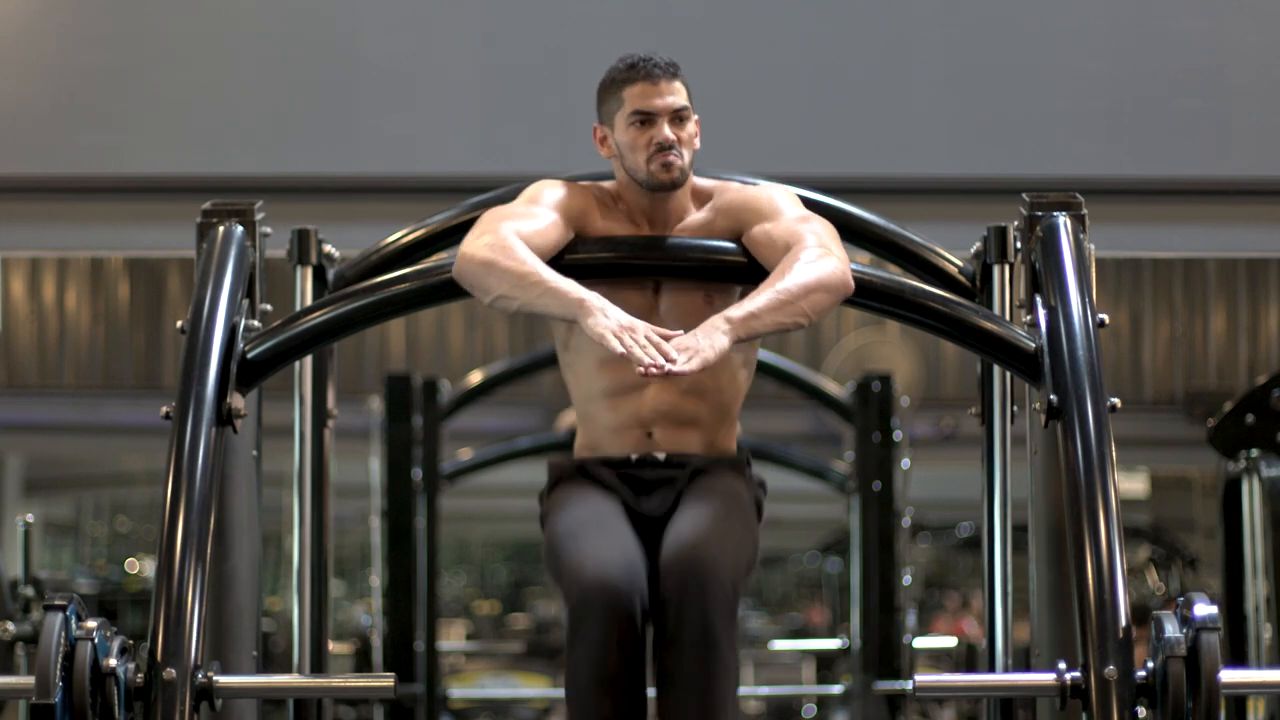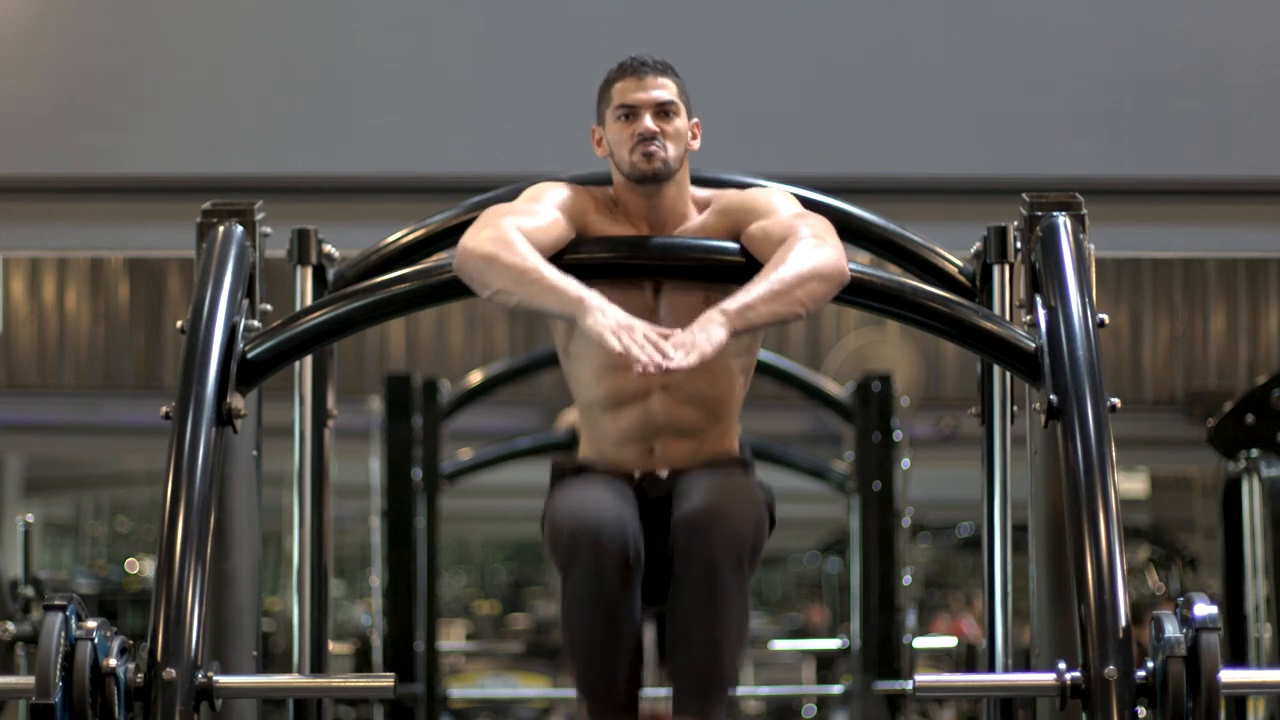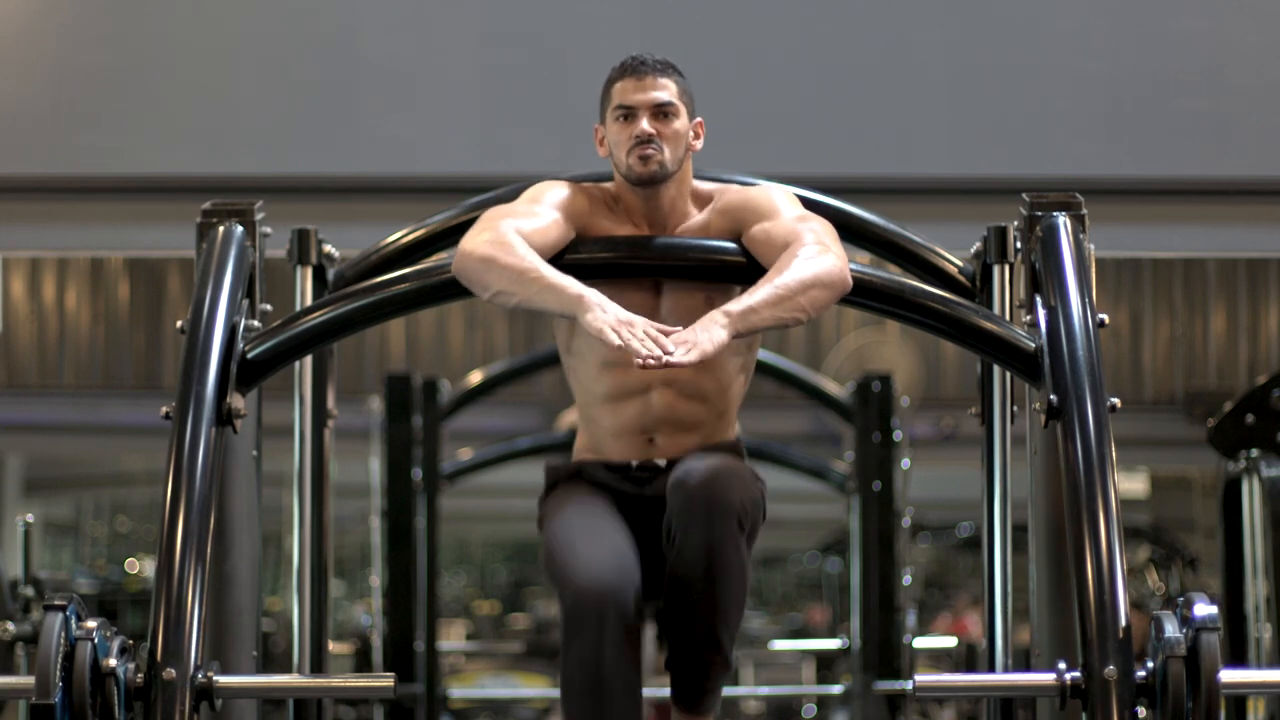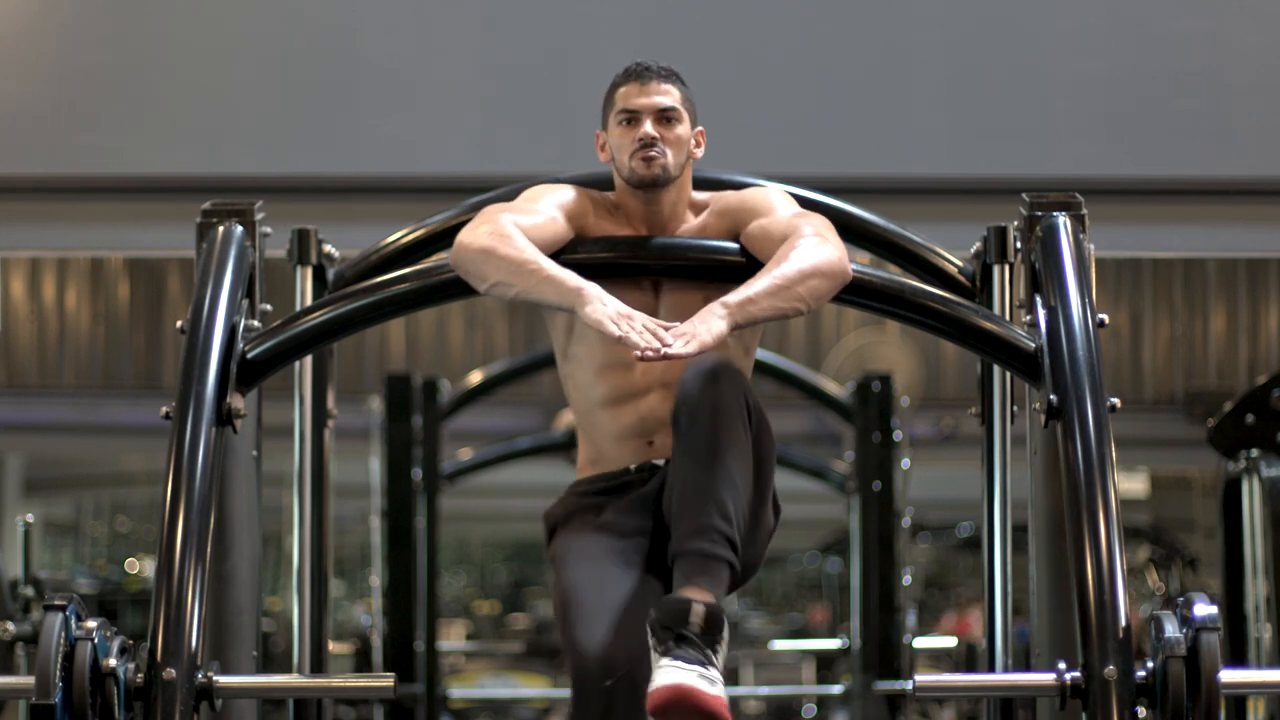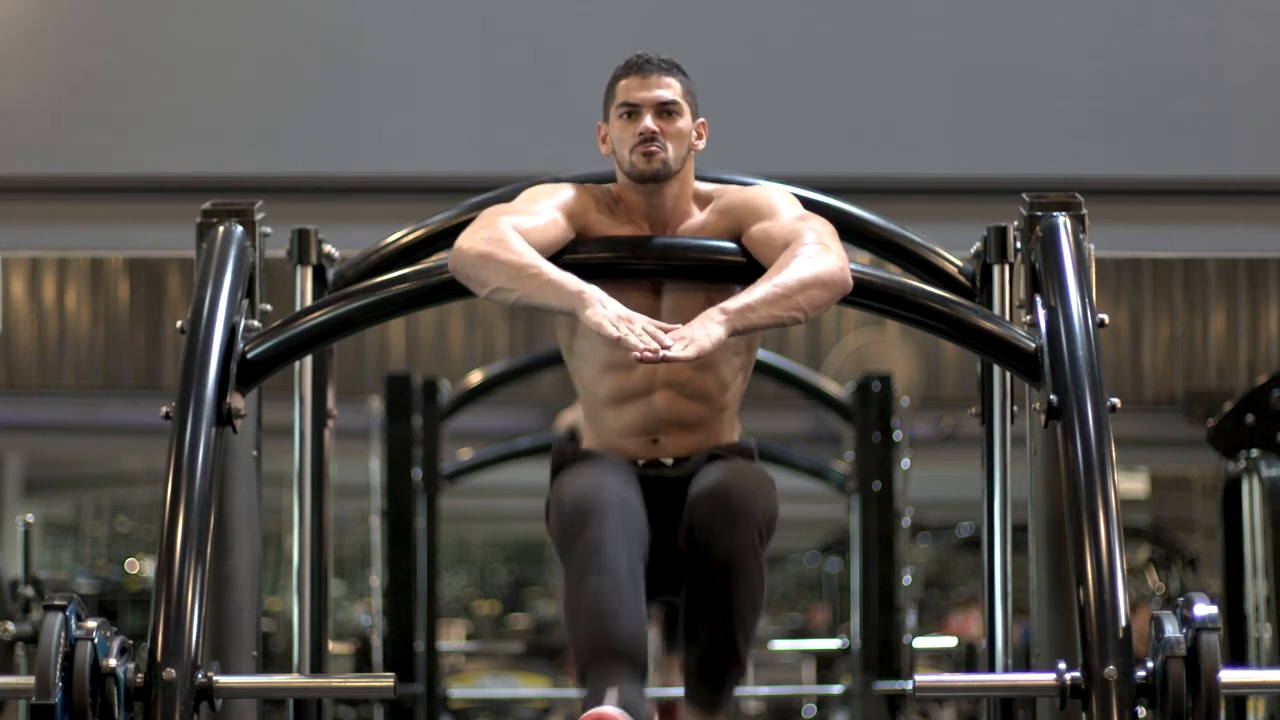
dt=0.5s
person 1, frame 1
left shoulder: (744, 207)
right shoulder: (567, 206)
left elbow: (830, 272)
right elbow: (476, 259)
left wrist: (725, 327)
right wrist: (590, 308)
left hip: (707, 489)
right hip: (596, 489)
left knee: (696, 570)
right knee: (604, 590)
person 1, frame 2
left shoulder: (745, 211)
right shoulder: (567, 207)
left elbow: (825, 262)
right elbow: (478, 253)
left wrist: (718, 321)
right wrist: (591, 307)
left hip: (708, 505)
right hip: (603, 501)
left knee: (716, 519)
right knee: (594, 531)
person 1, frame 3
left shoulder: (743, 207)
right shoulder: (569, 205)
left elbow: (828, 268)
right elbow: (477, 256)
left wrist: (721, 322)
right wrist: (589, 304)
left hip: (704, 501)
right hip: (599, 493)
left knee: (711, 492)
right knee: (597, 592)
person 1, frame 4
left shoulder: (744, 210)
right shoulder: (569, 209)
left elbow: (827, 258)
right elbow: (475, 246)
left wrist: (721, 315)
right wrist: (589, 299)
left hip: (712, 487)
right hip: (605, 504)
left knee: (716, 391)
left ankle: (692, 641)
person 1, frame 5
left shoulder: (745, 208)
right shoulder: (571, 208)
left elbow: (829, 268)
right elbow: (473, 252)
left wrist: (719, 319)
right wrist: (588, 300)
left hip: (710, 486)
right hip: (613, 489)
left knee: (737, 496)
right knee: (596, 499)
